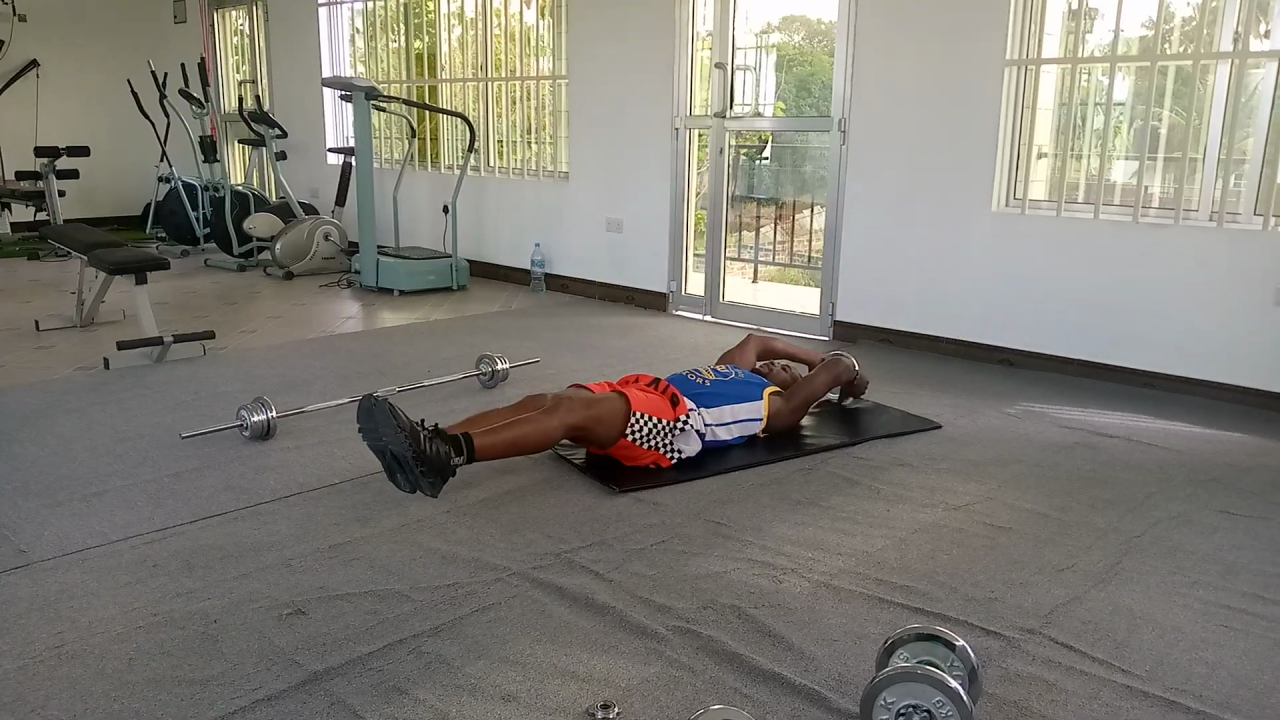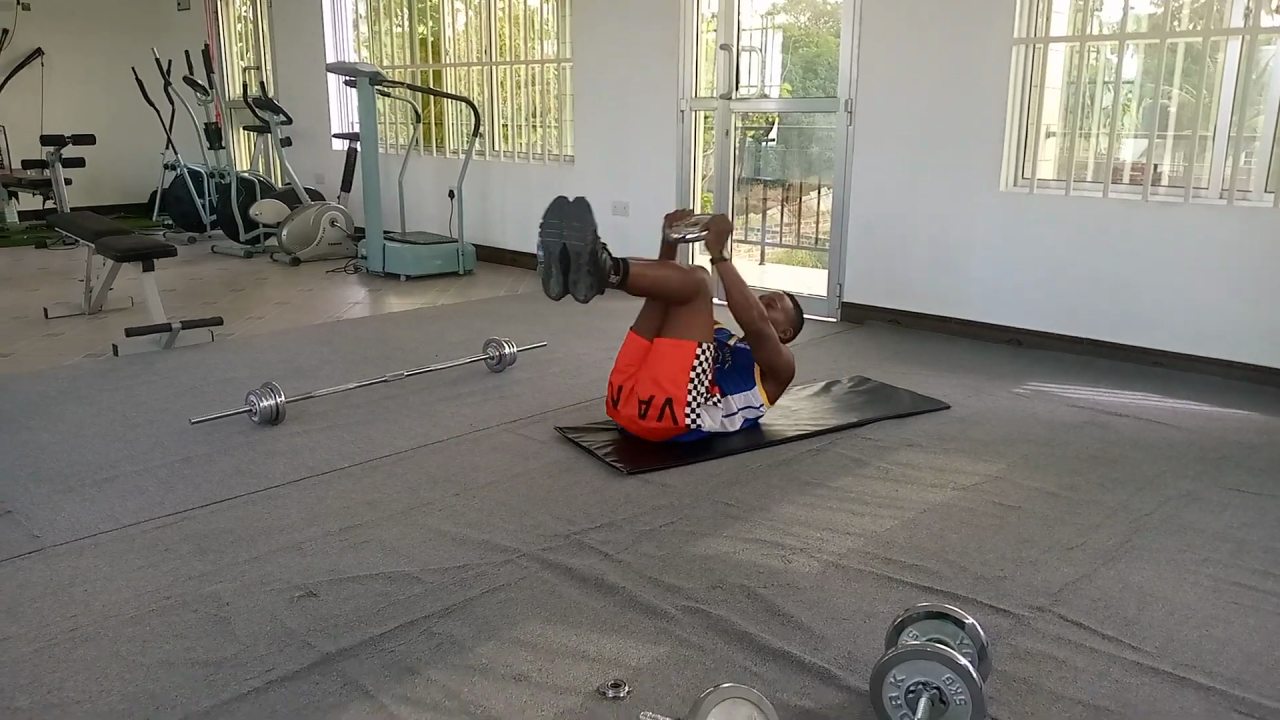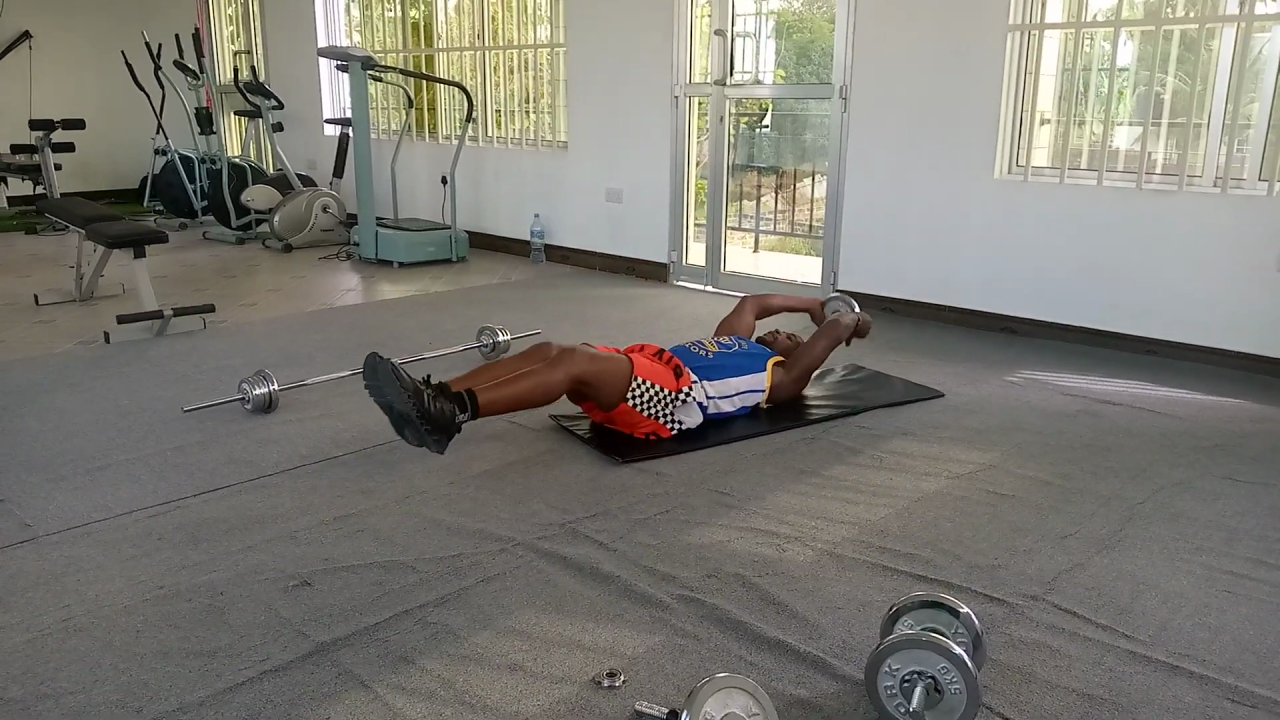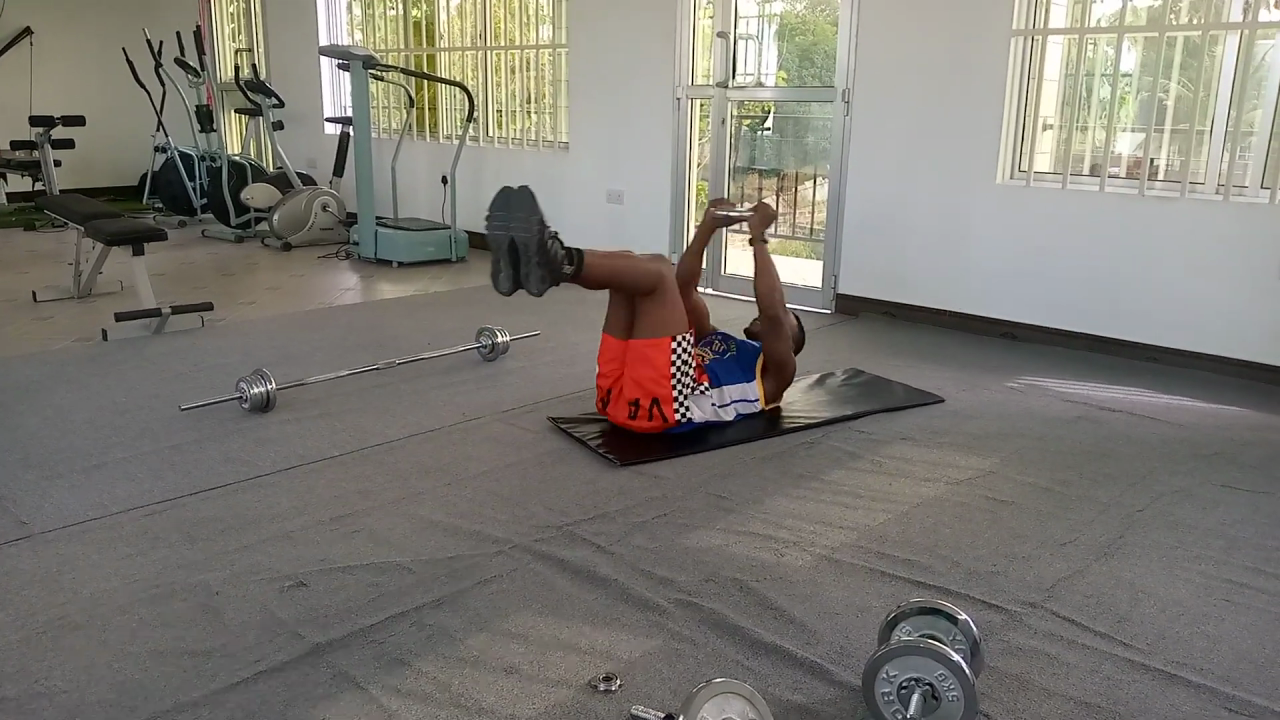
dt=1s
person 1, frame 1
left shoulder: (779, 408)
right shoulder: (736, 376)
left elbow: (831, 370)
right elbow: (757, 340)
left wrist: (847, 368)
left hip: (670, 425)
right hip: (643, 395)
left knee: (569, 408)
right knee: (543, 401)
left ankle: (445, 455)
right ankle: (430, 441)
person 1, frame 2
left shoulder: (777, 367)
right shoulder: (720, 339)
left elbow: (754, 324)
left wrist: (718, 256)
right wrist: (669, 243)
left hip: (674, 413)
right hip: (626, 400)
left knee: (696, 280)
right knee: (665, 283)
left ankle: (602, 271)
right ankle: (583, 269)
person 1, frame 3
left shoulder: (780, 374)
right shoulder: (739, 346)
left elbow: (828, 334)
right elbow: (753, 303)
right wrist: (813, 304)
left hip: (670, 405)
left knee: (574, 358)
right knee: (549, 352)
left ankle: (451, 412)
right ankle: (438, 395)
person 1, frame 4
left shoulder: (773, 371)
right shoulder: (712, 338)
left elbow: (772, 309)
right elbow: (685, 285)
left wrist: (757, 240)
right wrist: (708, 227)
left hip: (666, 402)
right hip: (618, 394)
left knee: (655, 269)
right knee: (633, 269)
left ankle: (557, 262)
right ankle: (533, 264)
